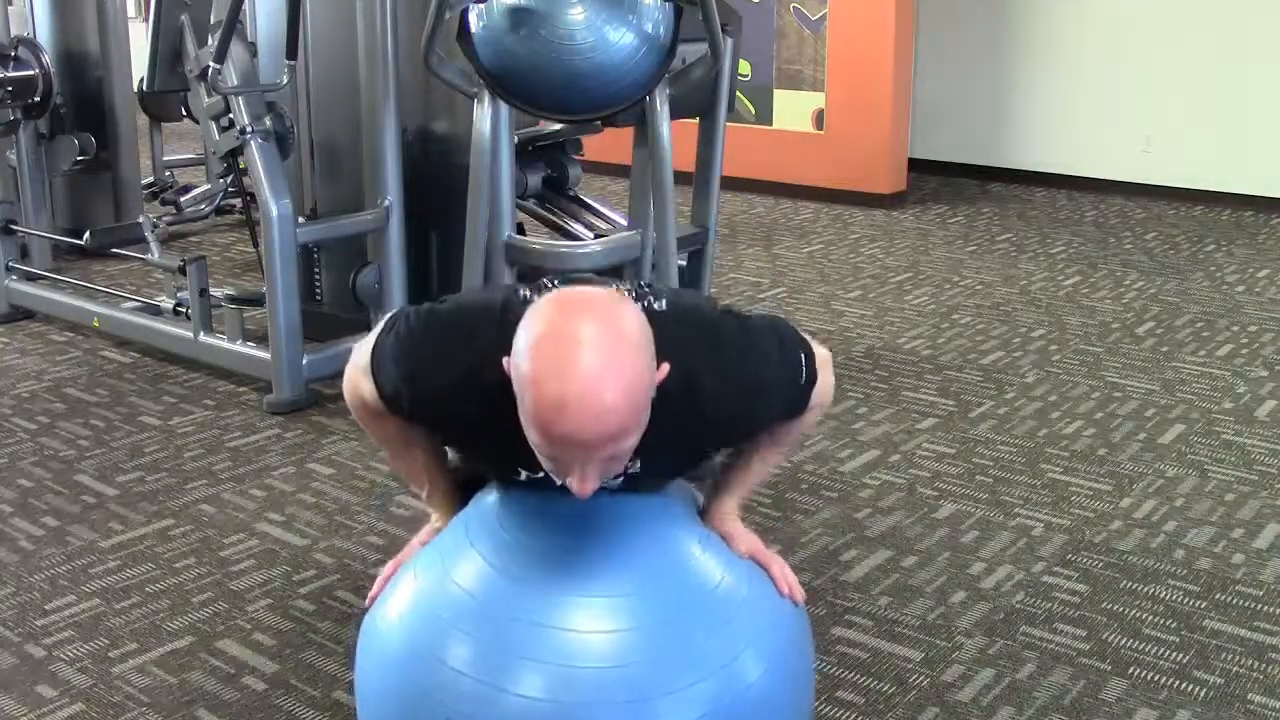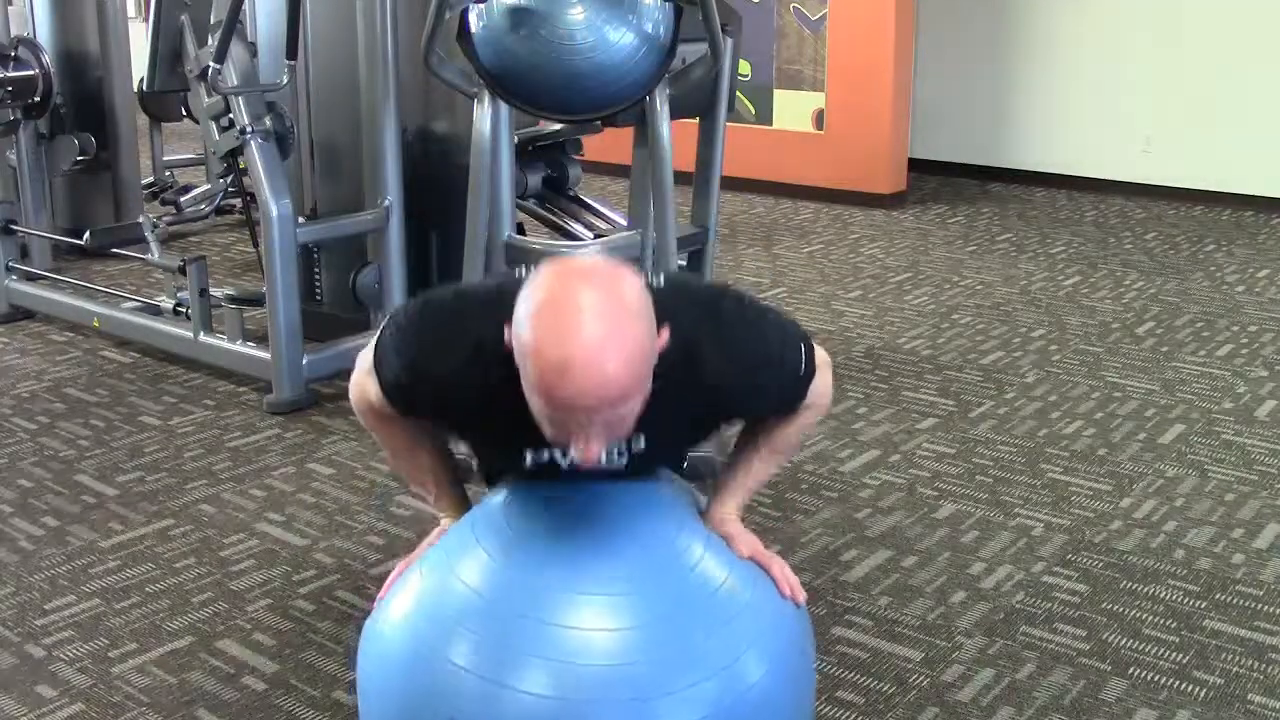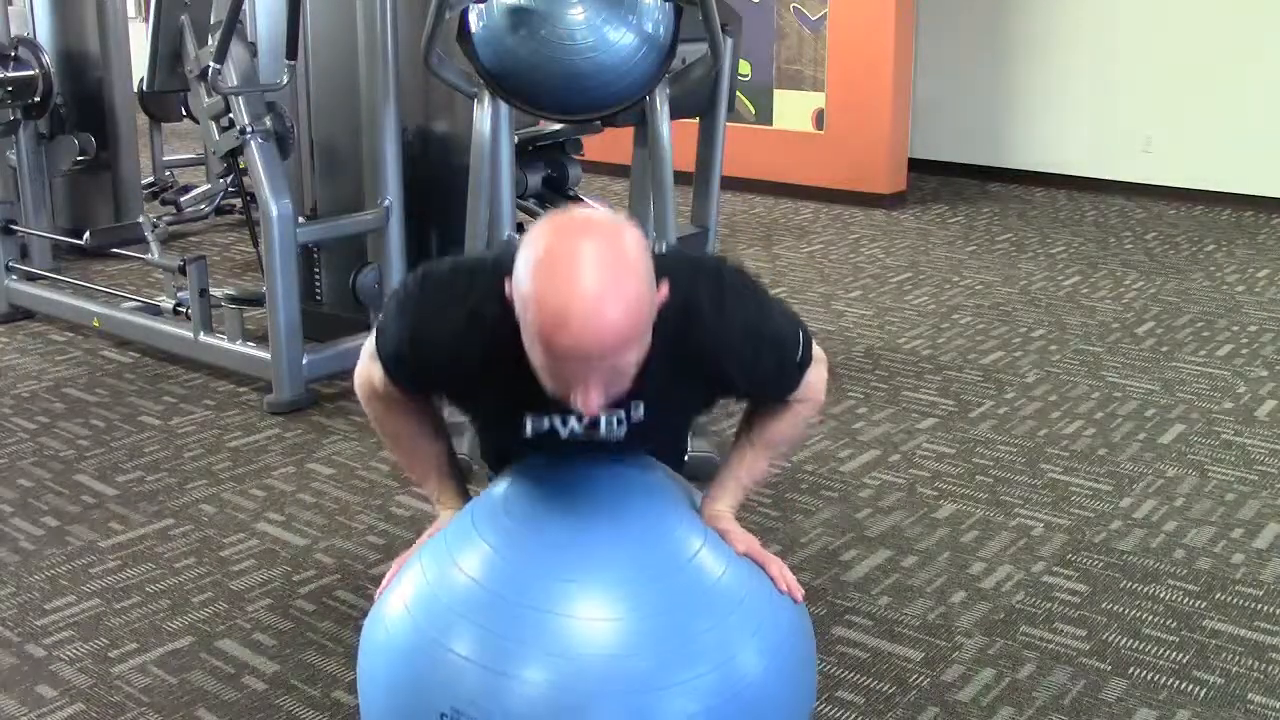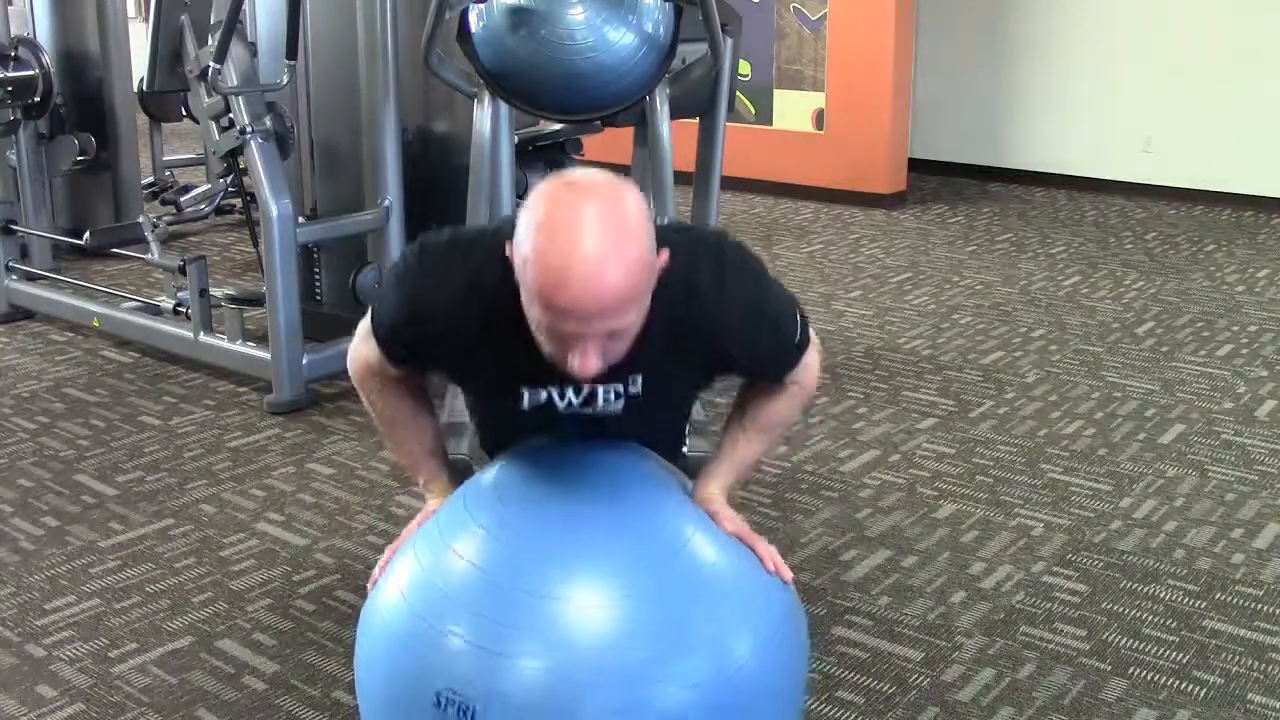
dt=0.1s
person 1, frame 1
left shoulder: (719, 366)
right shoulder: (445, 358)
left elbow: (816, 378)
right elbow: (363, 380)
left wrist: (724, 507)
right wrist: (445, 511)
person 1, frame 2
left shoulder: (721, 339)
right shoulder: (445, 341)
left elbow: (811, 389)
right elbow: (372, 396)
left wrist: (725, 509)
right wrist: (452, 514)
person 1, frame 3
left shoulder: (718, 310)
right shoulder: (445, 313)
left elbow: (803, 385)
right elbow: (378, 383)
left wrist: (720, 503)
right wrist: (451, 506)
person 1, frame 4
left shoulder: (717, 283)
right shoulder: (441, 282)
left elbow: (795, 374)
right elbow: (374, 366)
left wrist: (712, 490)
right wrist: (439, 493)
